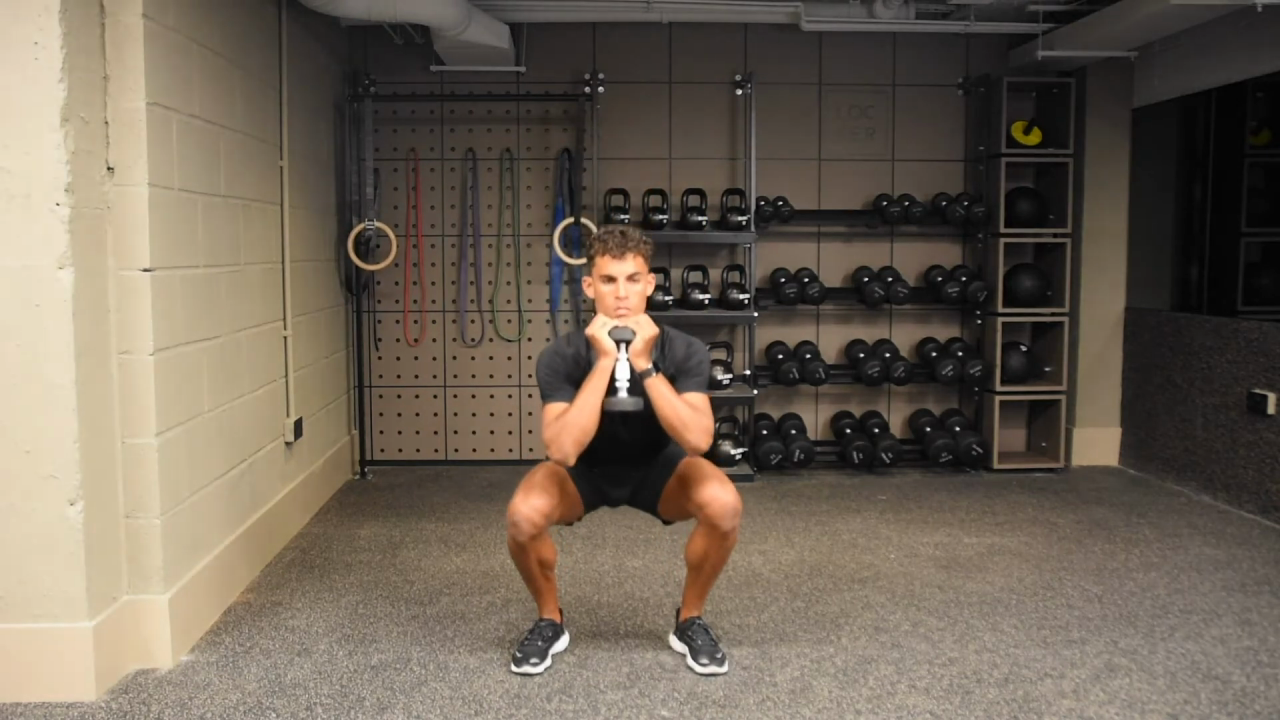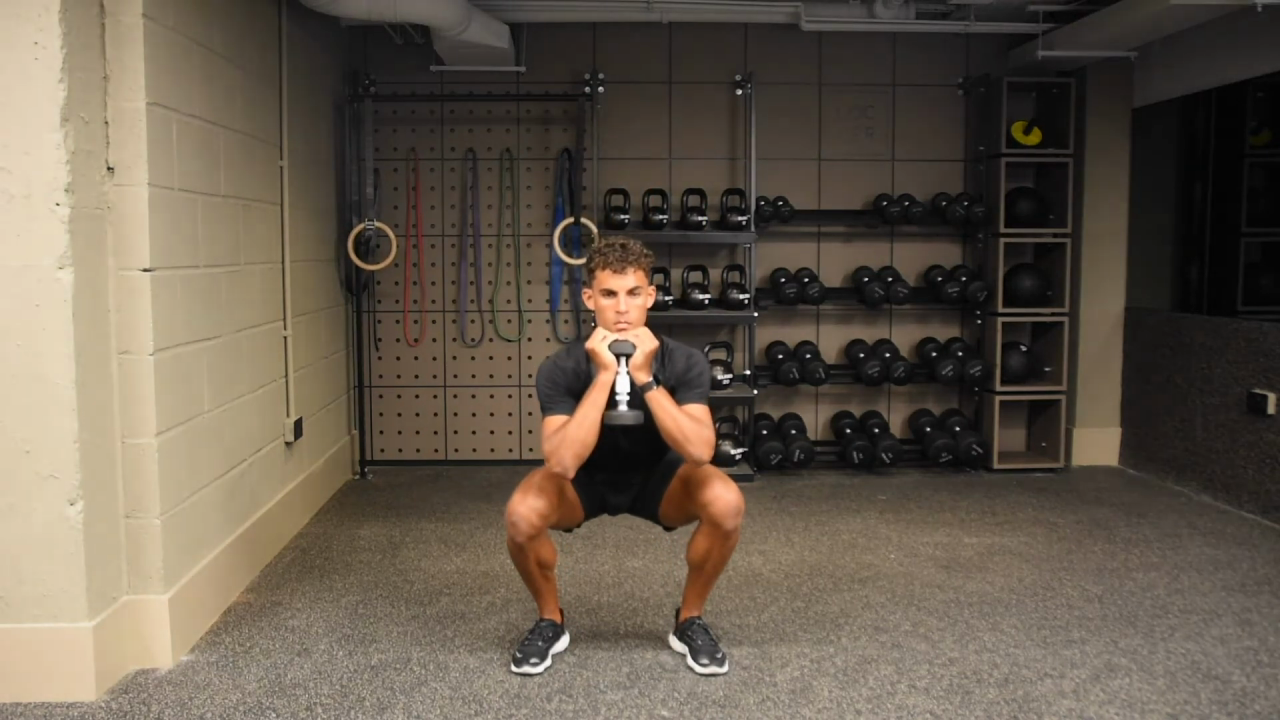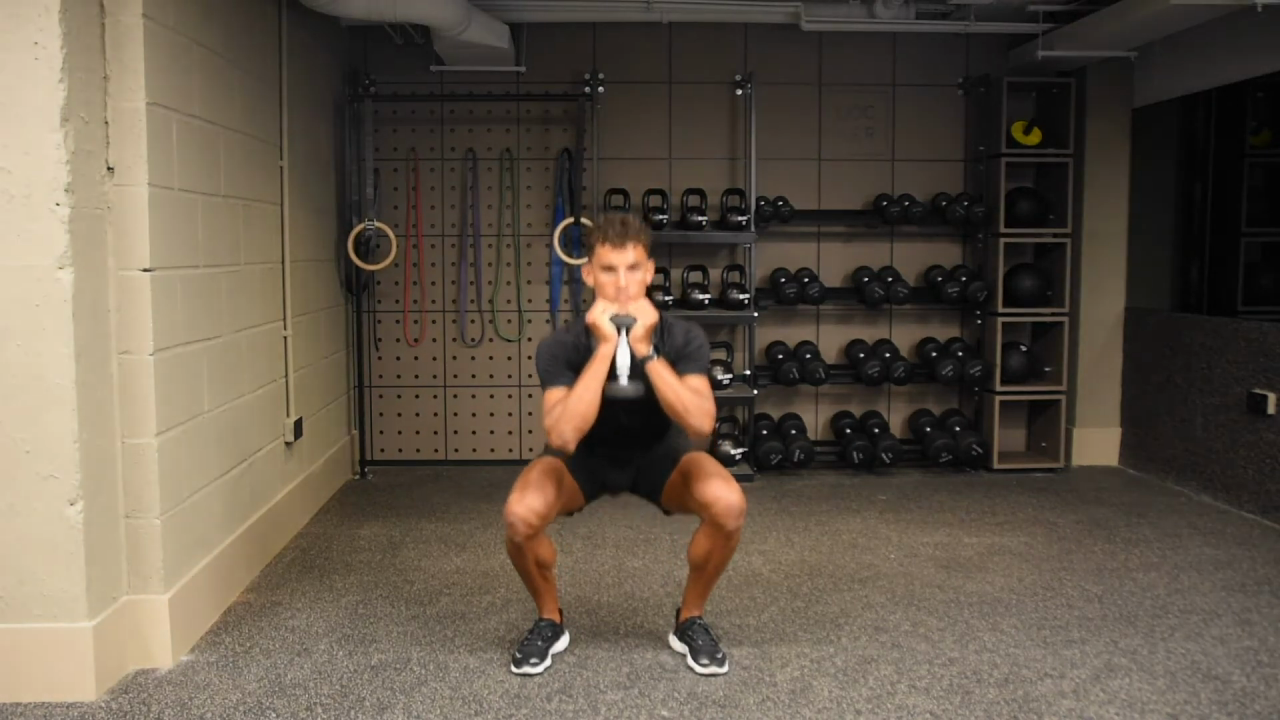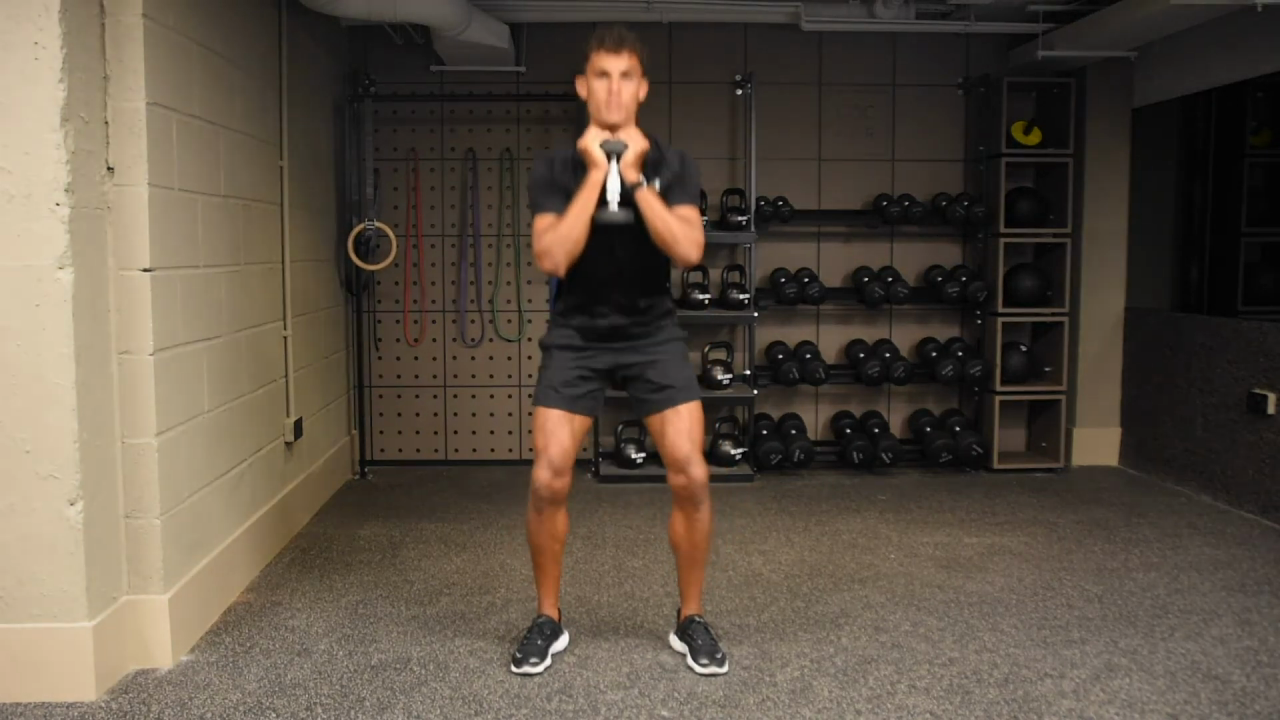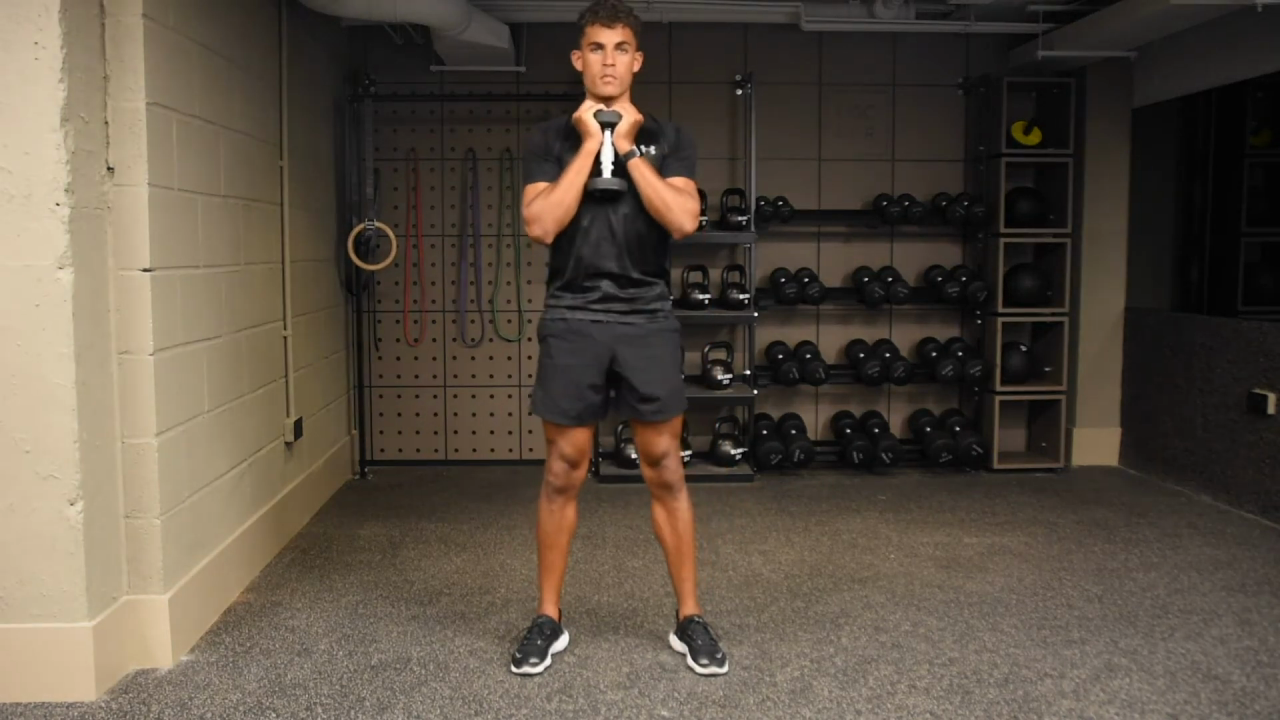
dt=0.5s
person 1, frame 1
left shoulder: (683, 351)
right shoulder: (562, 357)
left elbow: (698, 441)
right elbow: (562, 451)
left wrist: (644, 365)
right wrist: (604, 362)
left hip: (655, 465)
right hip: (586, 468)
left knee: (723, 504)
right knee: (524, 514)
left ankle: (690, 620)
right ankle: (550, 621)
person 1, frame 2
left shoulder: (684, 362)
right shoulder: (562, 369)
left elbow: (700, 452)
right elbow: (561, 464)
left wrist: (645, 378)
right wrist: (604, 375)
left hip: (656, 473)
right hip: (586, 477)
left knee: (726, 503)
right knee: (522, 514)
left ankle: (690, 620)
right ankle: (550, 621)
person 1, frame 3
left shoulder: (681, 336)
right shoulder: (563, 344)
left elbow: (700, 425)
right elbow: (562, 437)
left wrist: (646, 349)
right wrist: (606, 348)
left hip: (656, 449)
right hip: (586, 452)
left knee: (728, 504)
right knee: (521, 515)
left ankle: (690, 620)
right ankle: (549, 621)
person 1, frame 4
left shoulder: (673, 166)
right shoulder: (555, 169)
left elbow: (689, 252)
right elbow: (551, 259)
left wrist: (635, 178)
right wrist: (596, 173)
left hip: (654, 335)
right hip: (575, 337)
left knee: (690, 476)
right knee: (548, 480)
left ankle: (691, 619)
right ankle: (548, 619)
person 1, frame 5
left shoulder: (667, 138)
right shoulder: (550, 138)
left elbow: (684, 220)
right elbow: (540, 224)
left wrist: (628, 149)
right wrist: (589, 145)
left hip: (647, 320)
right hip: (572, 321)
left knee: (664, 472)
right knee: (564, 472)
left ankle: (689, 619)
right ankle: (548, 619)
